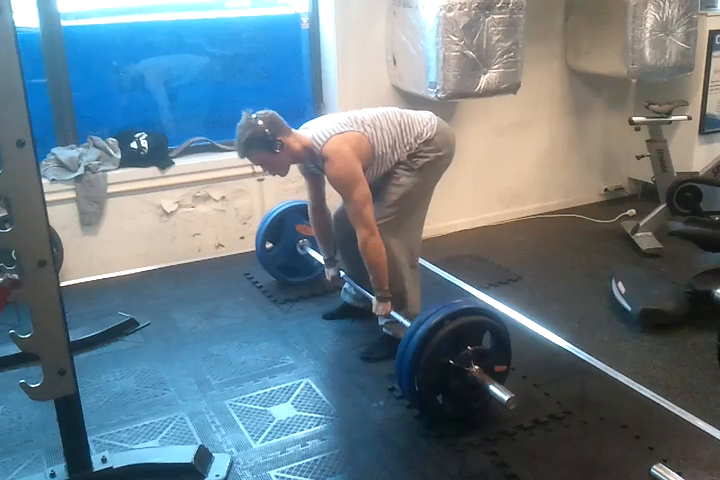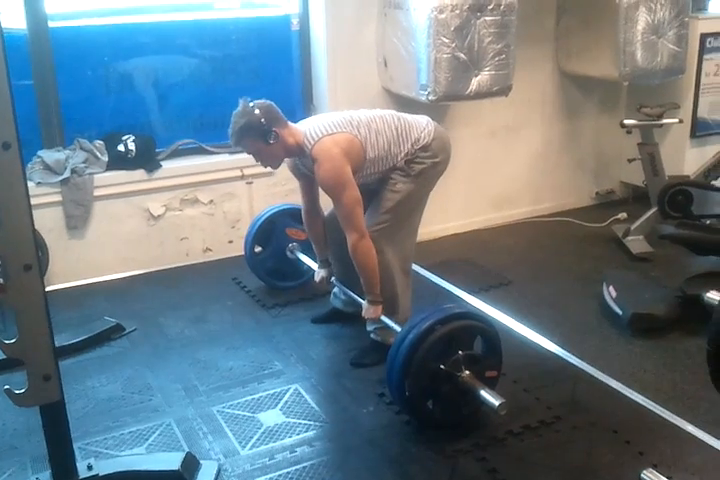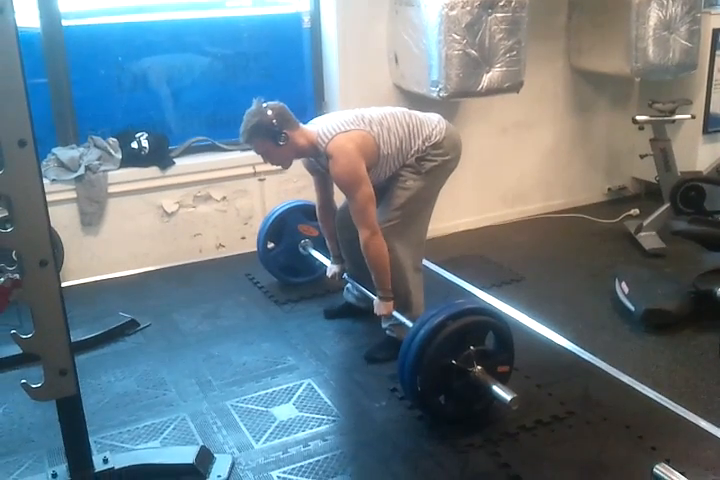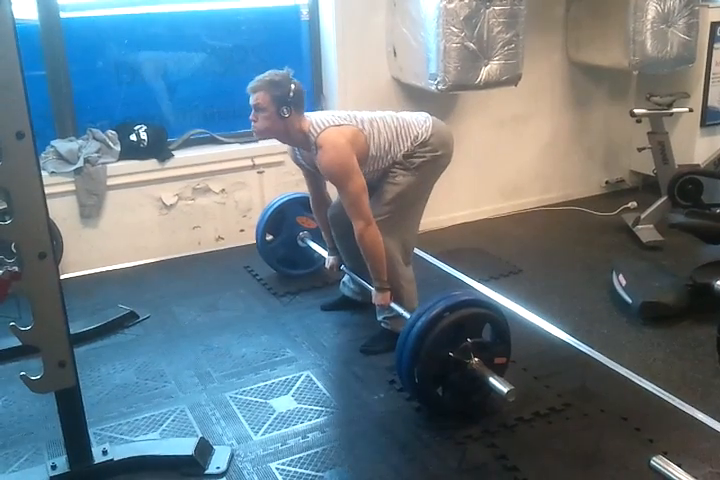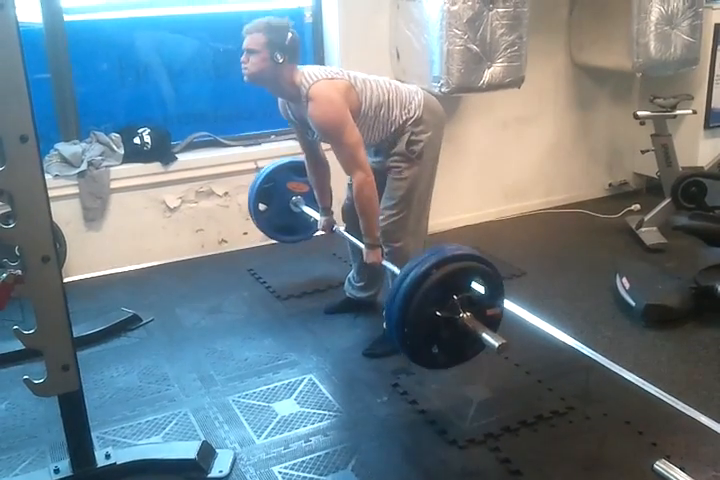
dt=1s
person 1, frame 1
left shoulder: (336, 156)
right shoulder: (304, 144)
left elbow: (368, 232)
right elbow: (317, 209)
left wrist: (382, 296)
right wrist: (329, 260)
left hip: (428, 143)
right hip: (399, 145)
left knee: (387, 231)
right knee: (344, 222)
left ankle: (399, 329)
right ankle: (359, 299)
person 1, frame 2
left shoulder: (327, 158)
right shoulder: (298, 148)
left elbow: (358, 236)
right elbow: (311, 211)
left wrist: (374, 300)
right wrist: (323, 263)
left hip: (424, 149)
right hip: (392, 153)
left knee: (382, 236)
right knee: (337, 225)
left ankle: (388, 336)
right ankle: (348, 303)
person 1, frame 3
left shoulder: (341, 155)
right shoulder: (311, 143)
left elbow: (370, 233)
right elbow: (325, 207)
left wrist: (385, 296)
right wrist: (336, 258)
left hip: (434, 147)
right hip: (404, 147)
left knee: (392, 233)
right knee: (347, 222)
left ankle: (403, 331)
right ankle: (361, 299)
person 1, frame 4
left shoulder: (331, 149)
right shoulder: (299, 143)
left elbow: (364, 224)
right elbow: (319, 200)
left wrist: (382, 287)
right wrist: (332, 251)
left hip: (427, 144)
right hip: (399, 142)
left knee: (383, 230)
right knee: (340, 217)
left ankle: (399, 325)
right ankle: (357, 292)
person 1, frame 5
left shoulder: (322, 101)
right shoulder: (288, 101)
left elbow: (361, 176)
right elbow: (314, 157)
left wrist: (373, 245)
right wrist: (325, 211)
left hip: (417, 124)
right hip: (387, 132)
left knee: (397, 227)
right knee: (354, 213)
right ankle: (361, 293)
